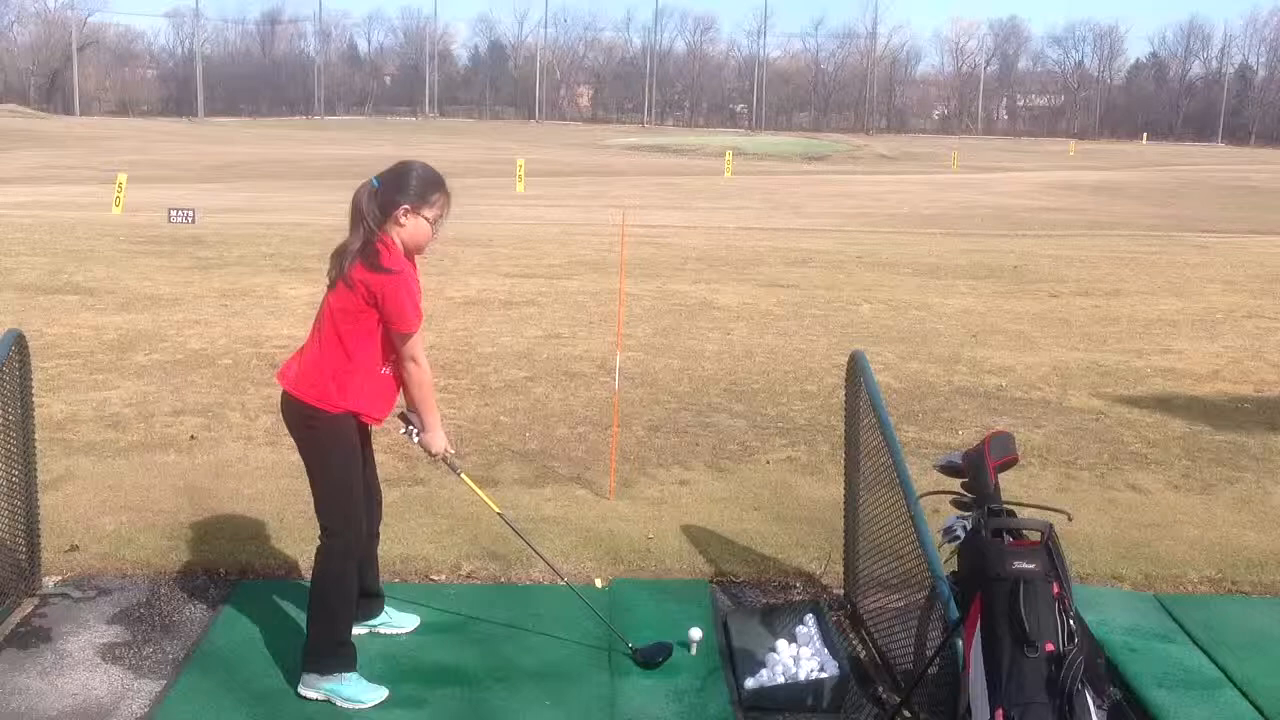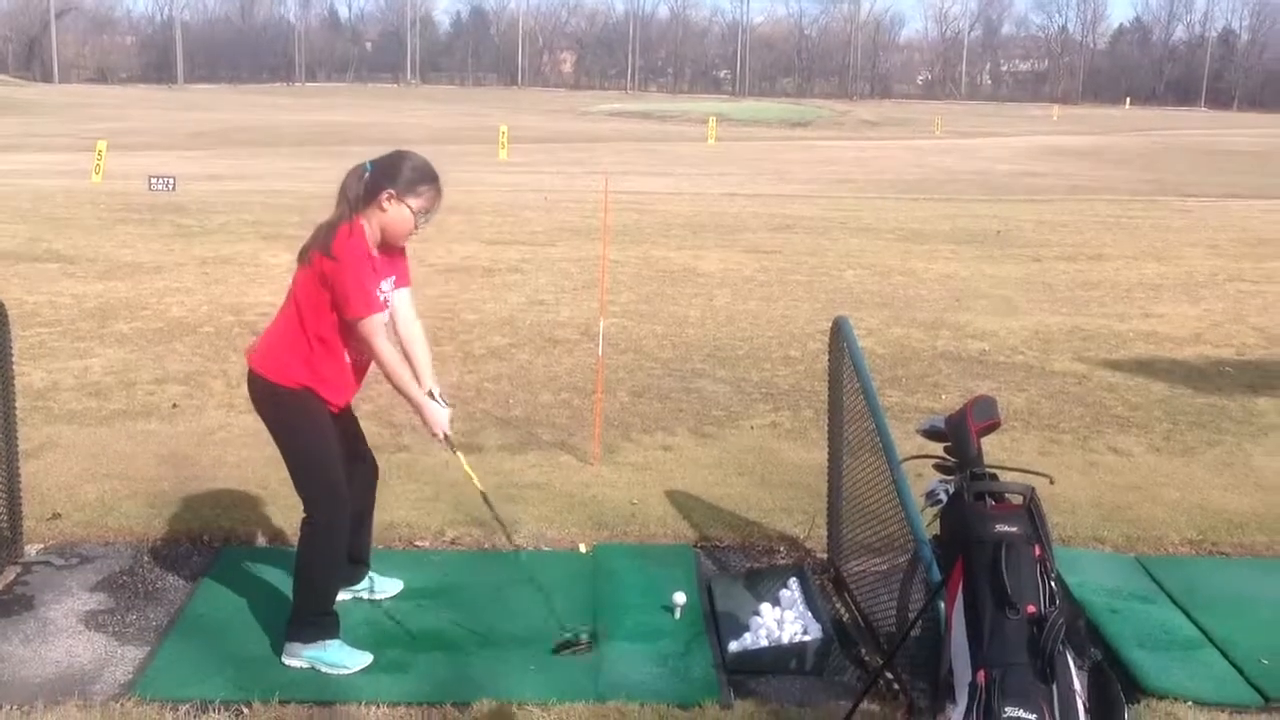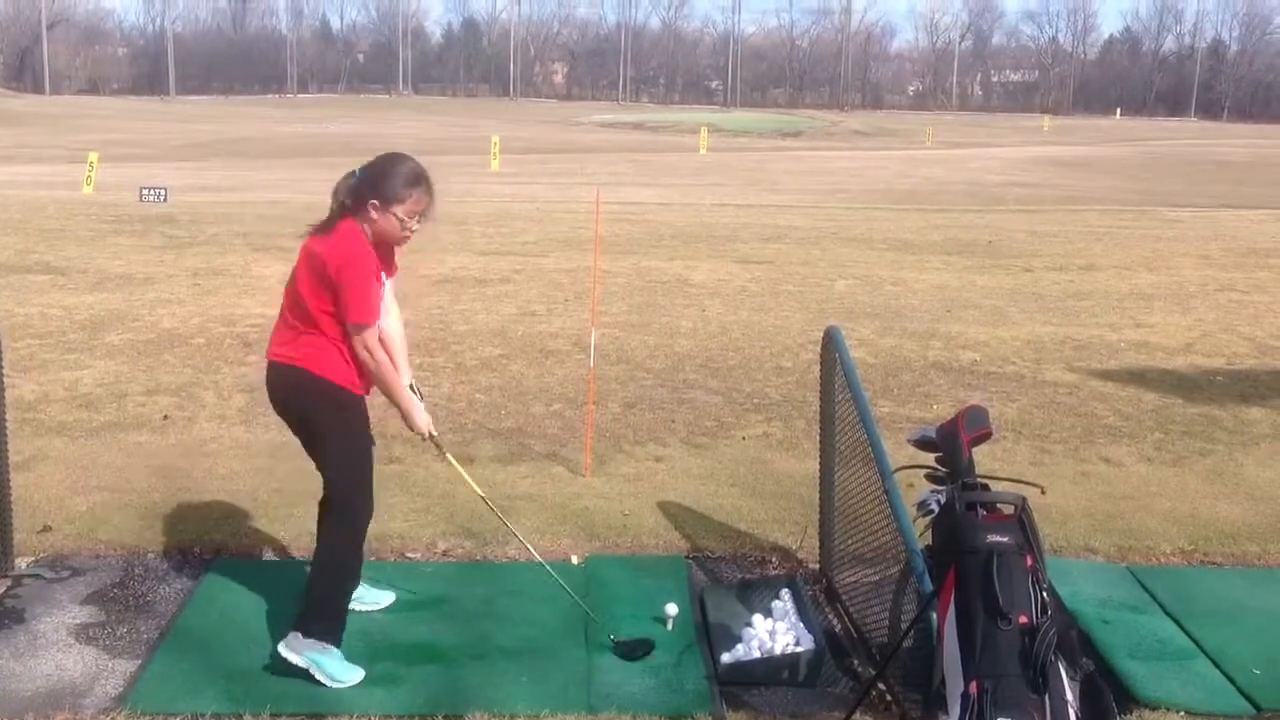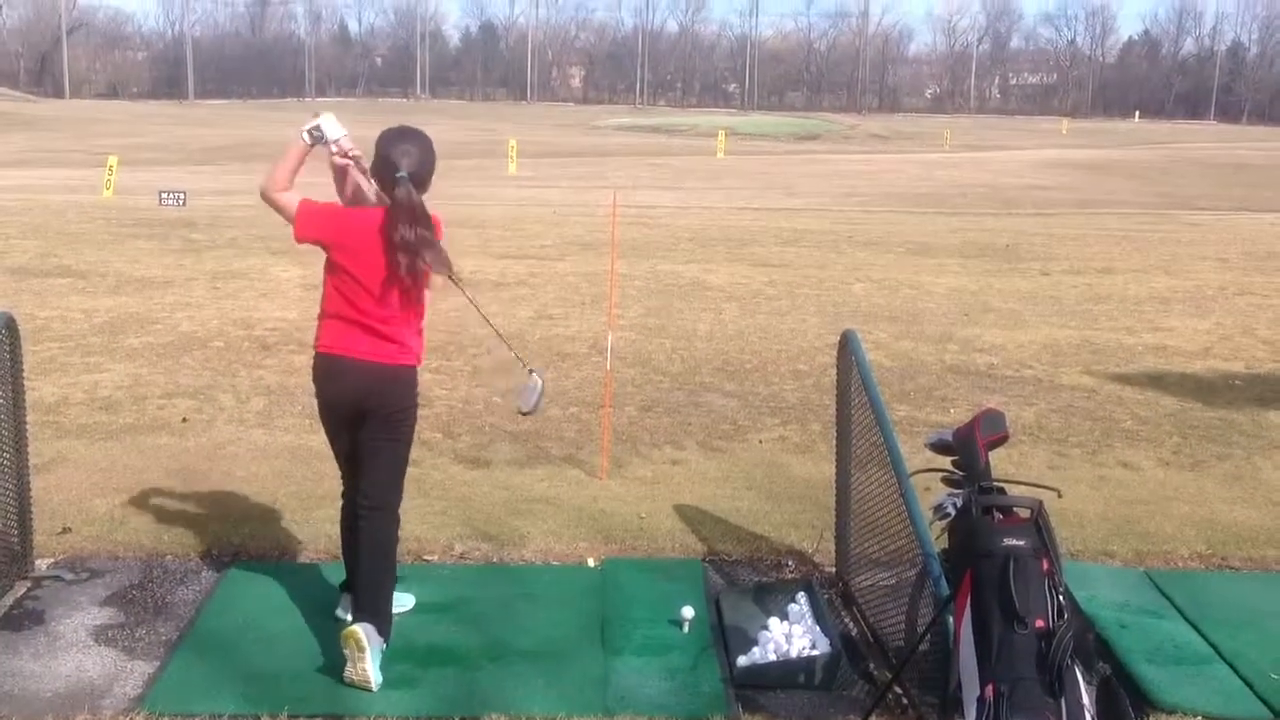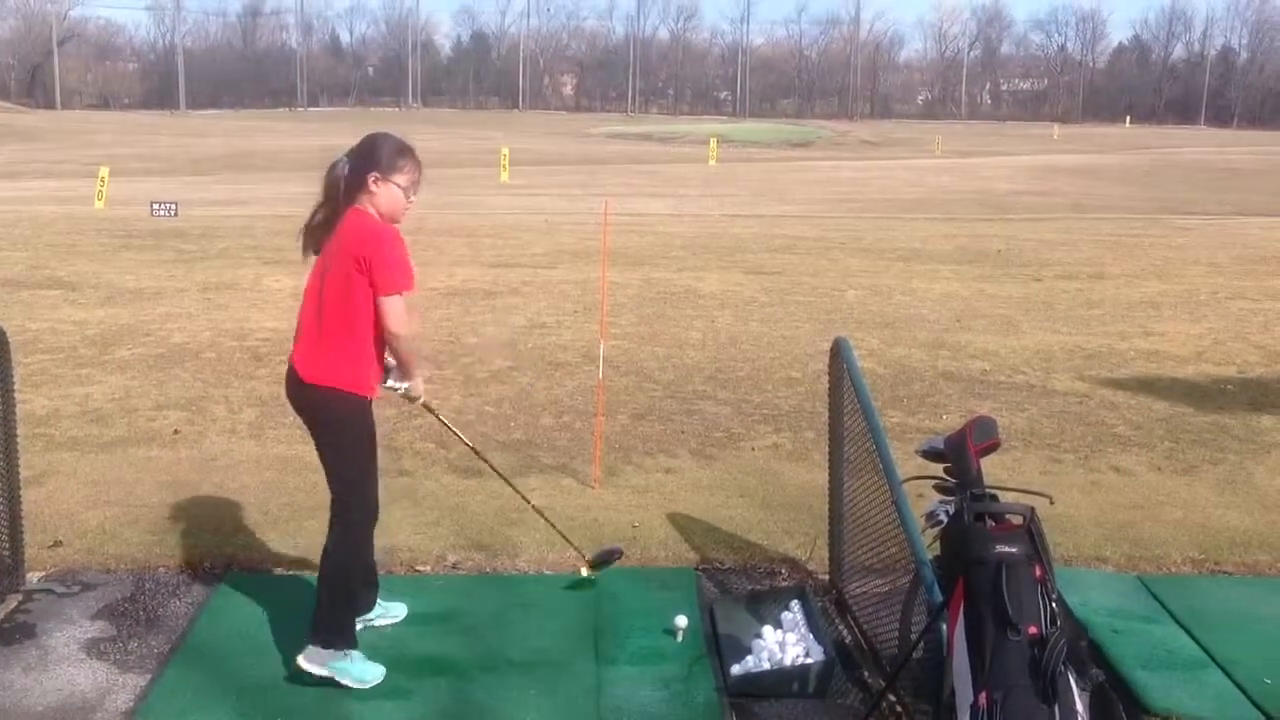
dt=1s
person 1, frame 1
left shoulder: (372, 254)
right shoulder: (392, 269)
left elbow: (390, 352)
right elbow: (413, 358)
left wrist: (418, 415)
right wrist: (432, 427)
left hip: (338, 404)
right hip: (323, 408)
left knee: (365, 509)
right knee: (343, 529)
left ankle: (363, 609)
right ankle: (324, 668)
person 1, frame 2
left shoulder: (391, 253)
right shoulder: (343, 247)
left elbow: (405, 318)
right elbow: (374, 339)
left wrist: (432, 388)
right wrist: (423, 401)
left hip: (327, 386)
right hip: (285, 384)
left knee: (360, 473)
right knee: (330, 500)
left ankle: (349, 573)
right ankle: (308, 636)
person 1, frame 3
left shoulder: (356, 240)
right shoulder: (351, 255)
left elbow: (388, 323)
right elbow: (366, 346)
left wrist: (406, 381)
right wrist: (406, 403)
left hip: (290, 378)
right hip: (325, 386)
left knee: (344, 488)
right knee: (351, 505)
left ankle: (338, 585)
right ankle: (313, 635)
person 1, frame 4
left shoulder: (341, 223)
right shoulder: (429, 229)
left elbow: (273, 193)
left wrist: (307, 137)
right wrist: (348, 167)
left hip: (335, 372)
right hip: (392, 381)
left knee: (356, 490)
right knee: (379, 502)
left ankle: (360, 592)
right ankle: (369, 624)
person 1, frame 5
left shoulder: (345, 231)
right shoulder: (380, 238)
right elbow: (395, 326)
left wrist: (392, 370)
right wrist: (414, 376)
left hip: (317, 380)
right hip: (336, 389)
left knee: (356, 500)
right knee: (355, 508)
left ankle: (359, 600)
right ankle: (329, 643)
